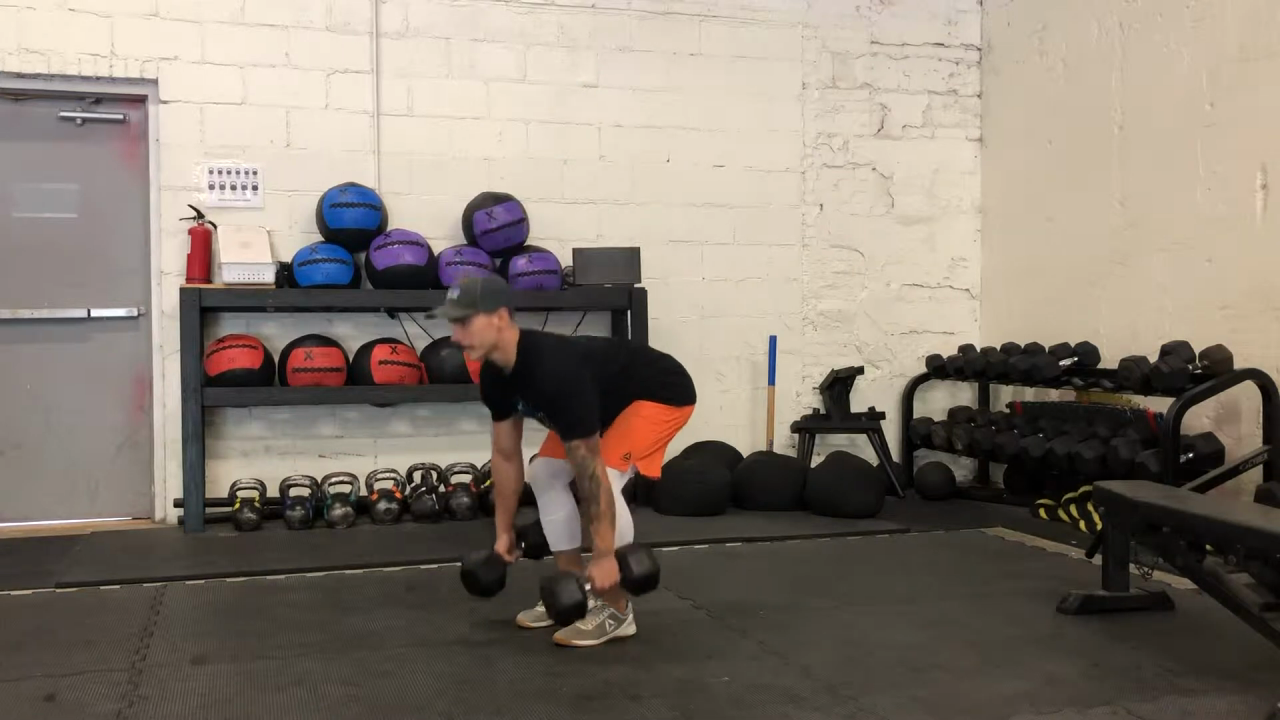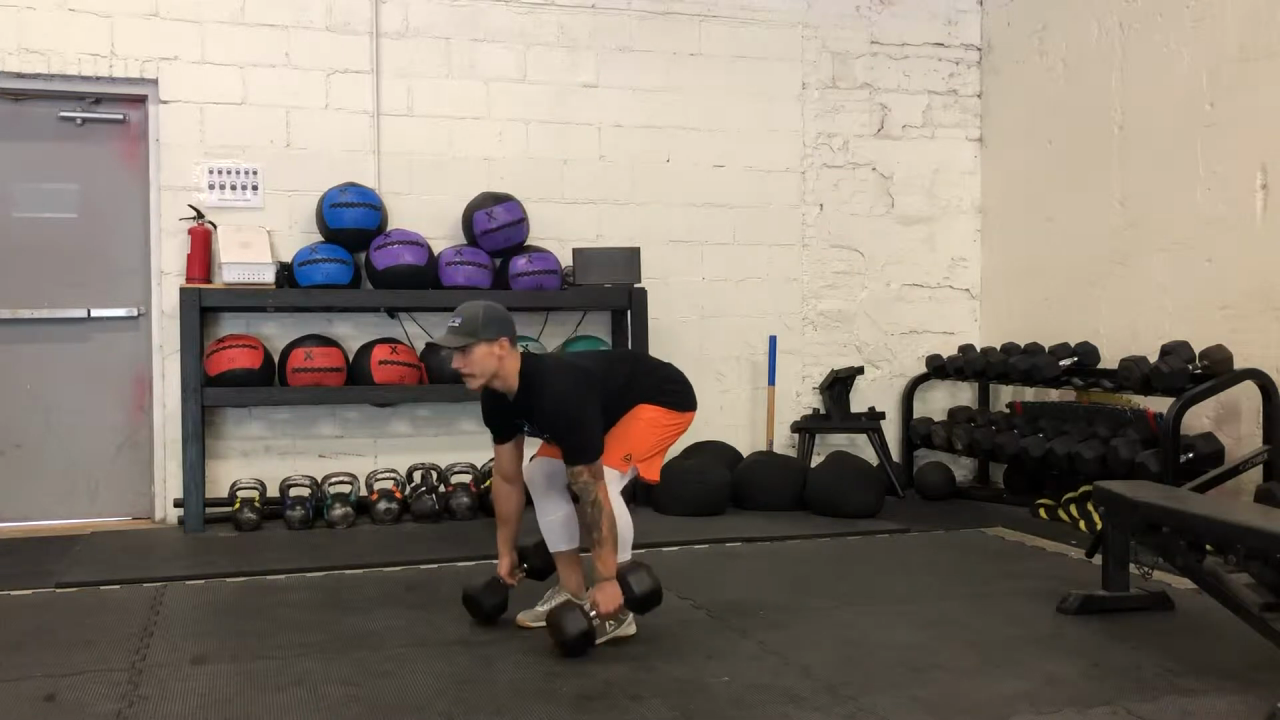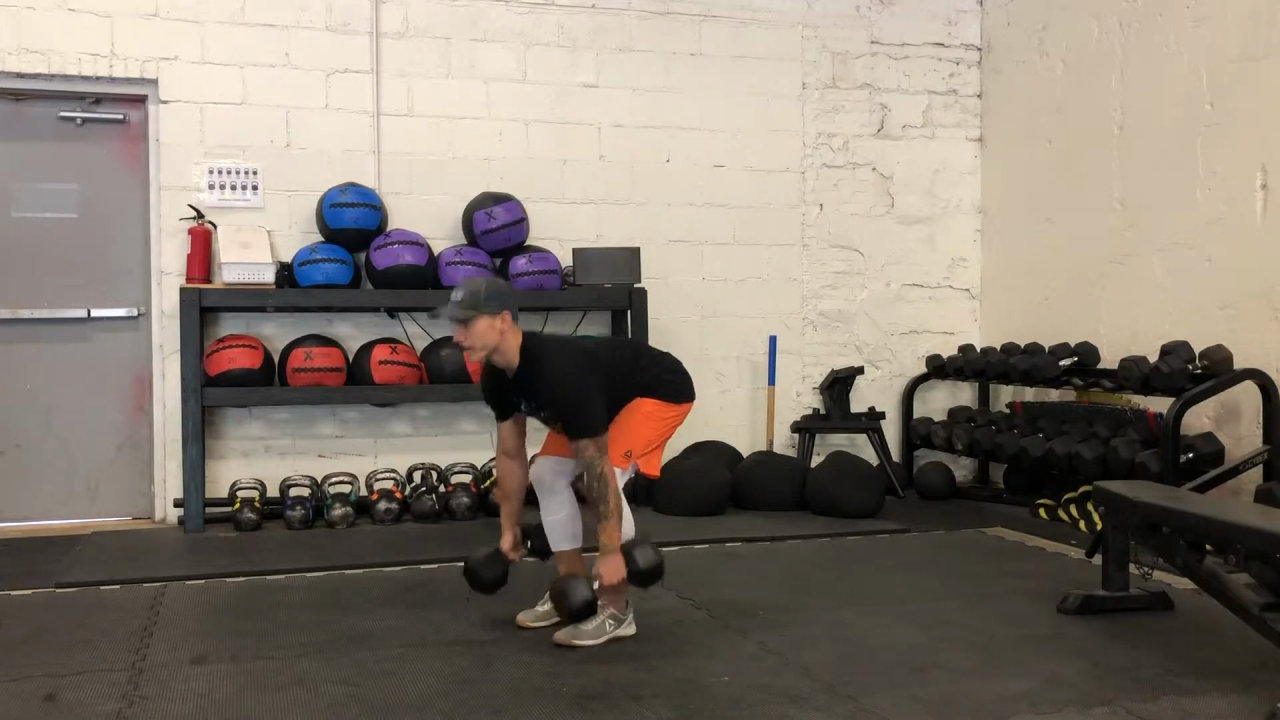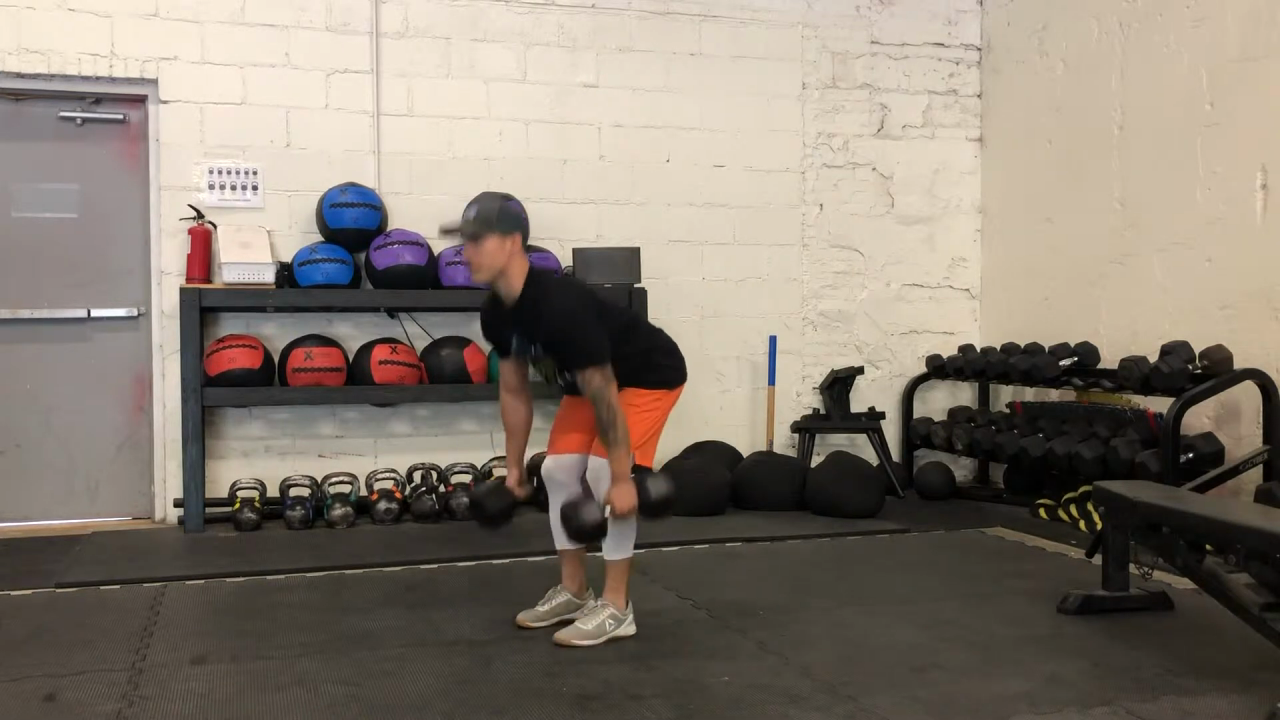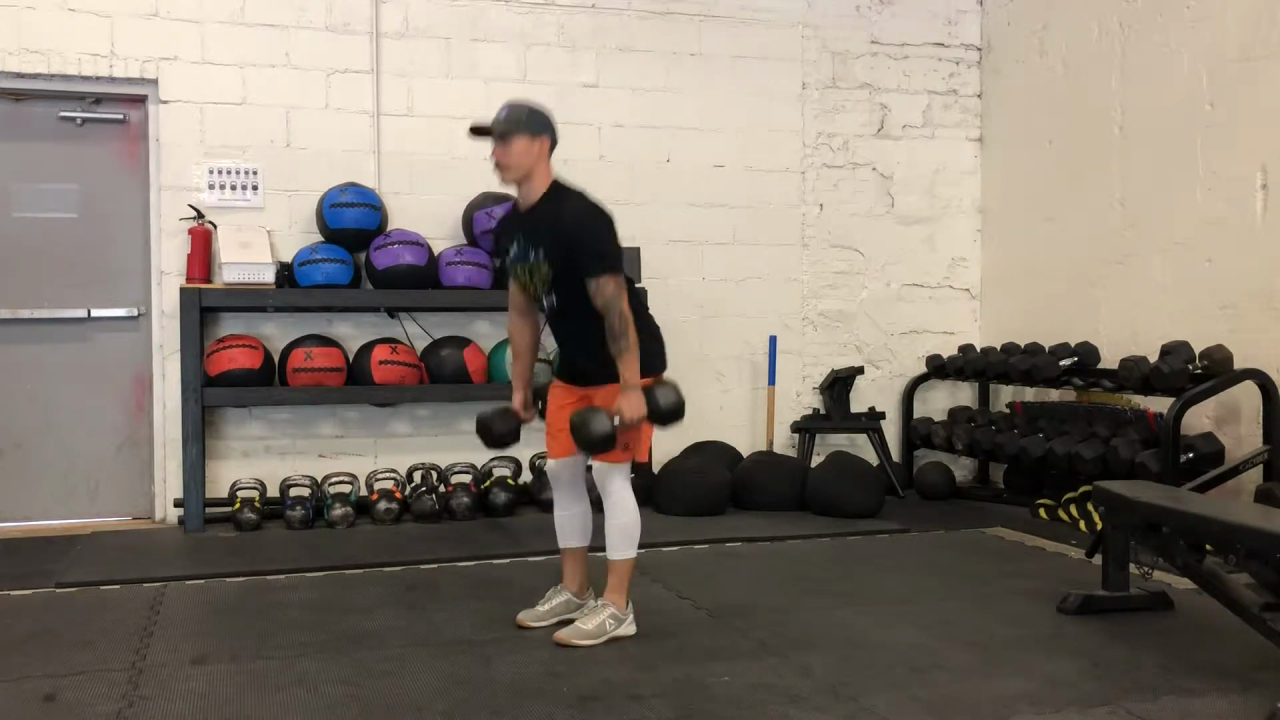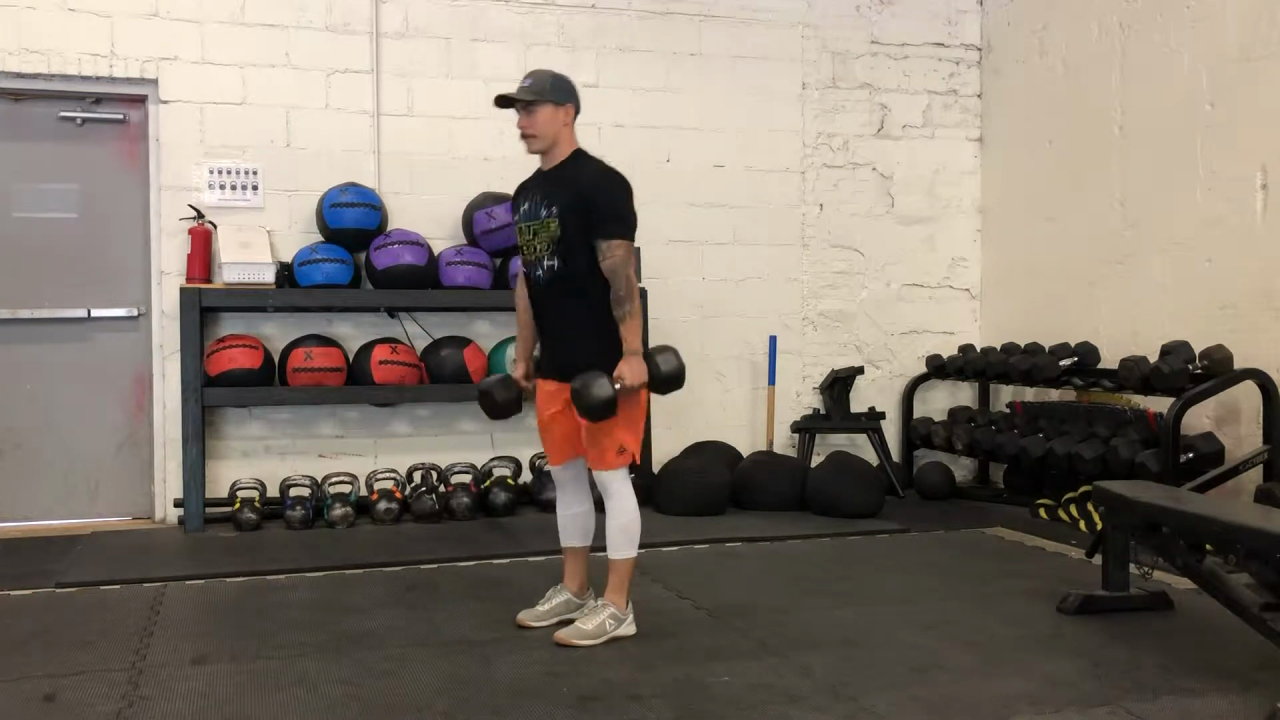
dt=0.2s
person 1, frame 1
left shoulder: (556, 371)
right shoulder: (496, 376)
left elbow: (590, 471)
right elbow: (506, 457)
left wrist: (603, 558)
right wrist: (504, 532)
left hip: (661, 393)
right hip: (607, 395)
left knee: (604, 476)
right knee: (544, 473)
left ankle: (614, 609)
person 1, frame 2
left shoulder: (559, 395)
right shoulder: (497, 398)
left elbow: (593, 496)
right elbow: (507, 479)
left wrist: (607, 580)
right wrist: (506, 553)
left hip: (662, 400)
right hip: (609, 402)
left knee: (604, 480)
right knee: (540, 475)
left ankle: (614, 611)
right ankle: (571, 591)
person 1, frame 3
left shoulder: (560, 372)
right shoulder: (496, 376)
left elbow: (597, 471)
right elbow: (510, 455)
left wrist: (611, 557)
right wrist: (510, 527)
left hip: (659, 391)
left knee: (605, 484)
right knee: (547, 473)
left ankle: (615, 610)
person 1, frame 4
left shoulder: (563, 306)
right shoulder: (497, 312)
left elbow: (605, 397)
right elbow: (513, 391)
left wrist: (621, 482)
right wrist: (514, 463)
left hip: (649, 373)
right hip: (593, 379)
left knee: (601, 473)
right knee: (559, 470)
left ankle: (615, 608)
right ankle: (573, 592)
person 1, frame 5
left shoulder: (579, 218)
right shoulder: (509, 227)
left elbow: (615, 306)
right elbow: (522, 312)
left wrist: (632, 389)
right wrist: (520, 387)
left hip: (627, 364)
right hip: (575, 365)
left knee: (609, 473)
right knee: (562, 471)
left ankle: (617, 607)
right ankle: (573, 591)
person 1, frame 6
left shoulder: (598, 182)
right shoulder: (526, 193)
left elbow: (621, 272)
left wrist: (633, 356)
right wrist: (523, 357)
left hip: (604, 363)
right hip: (556, 364)
left knee: (610, 475)
right knee: (566, 475)
left ankle: (616, 608)
right ankle: (573, 591)
